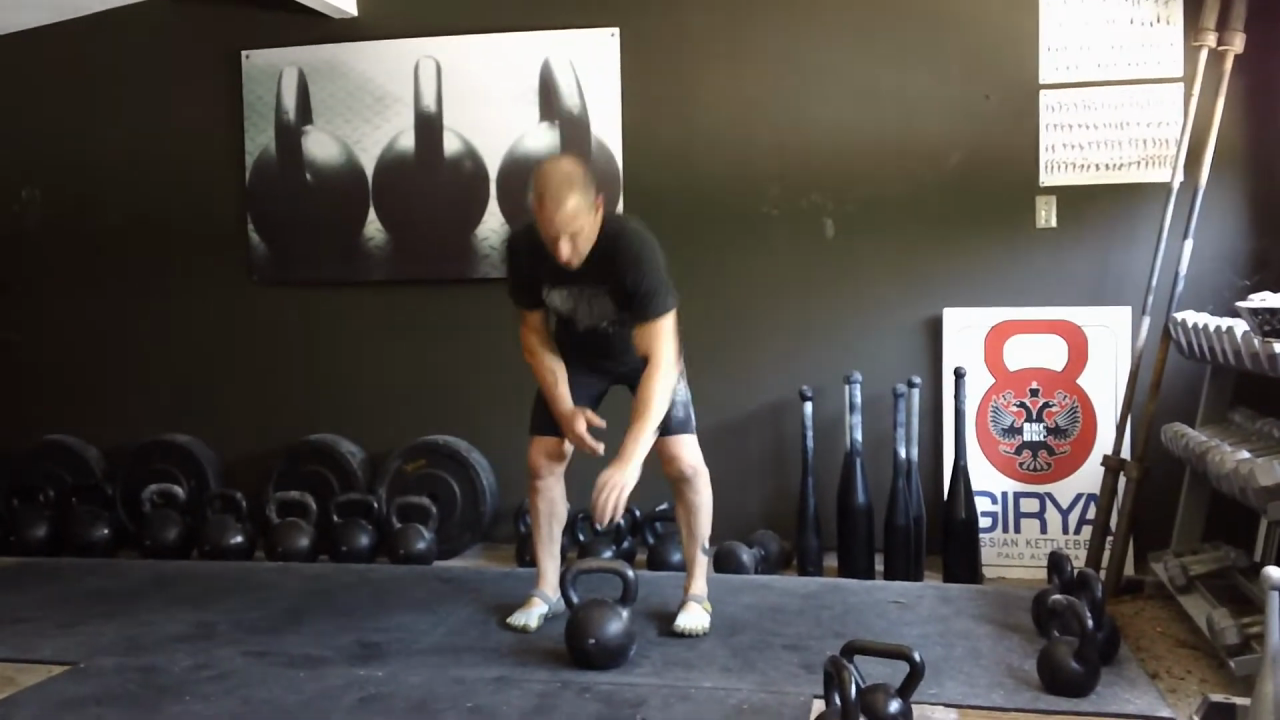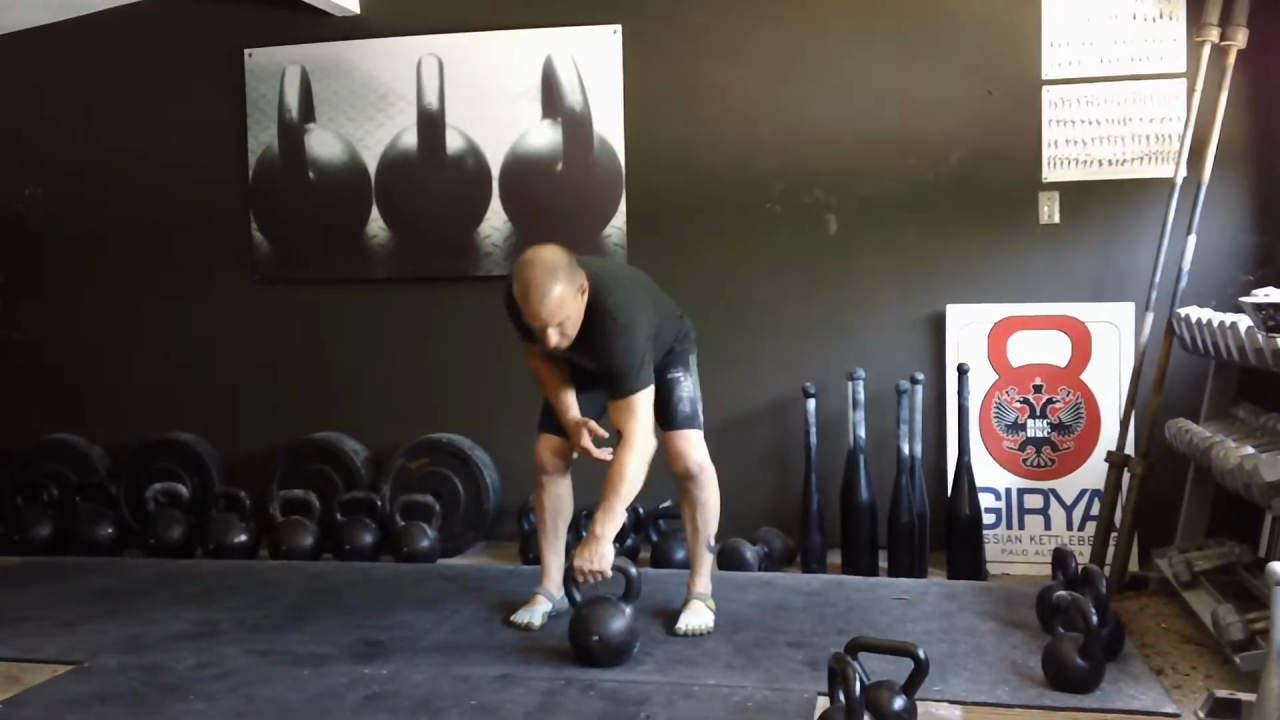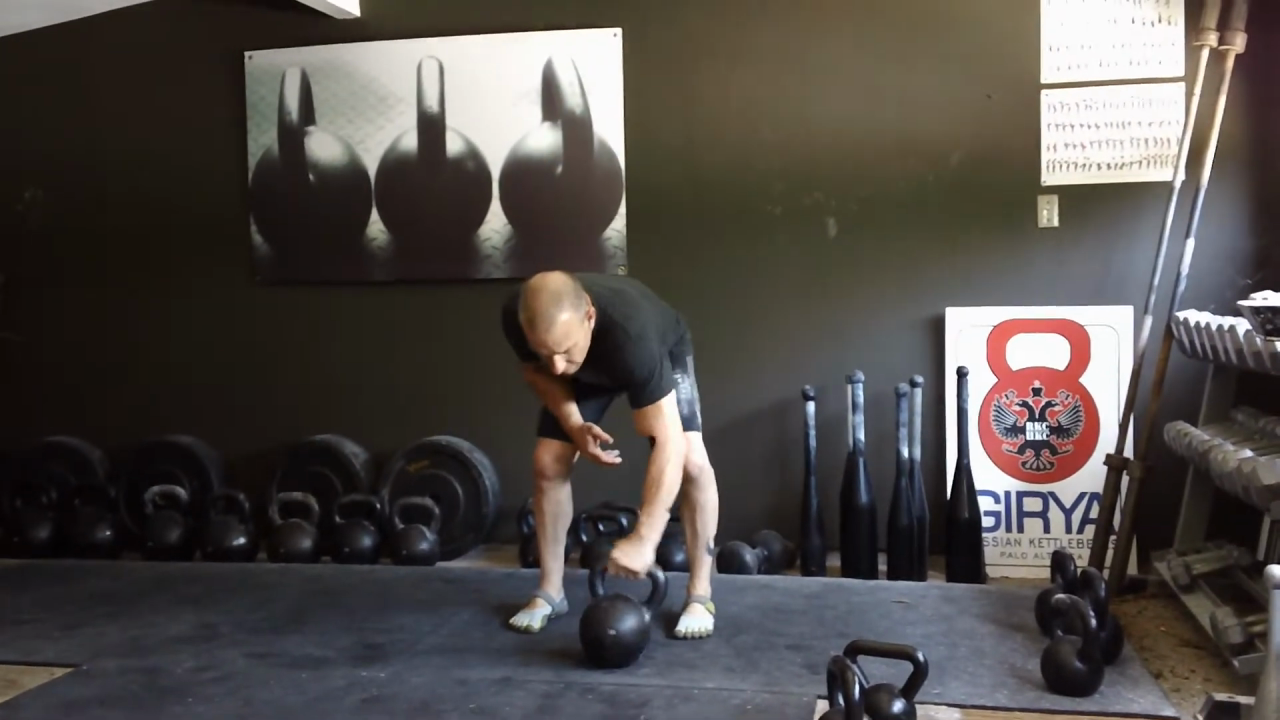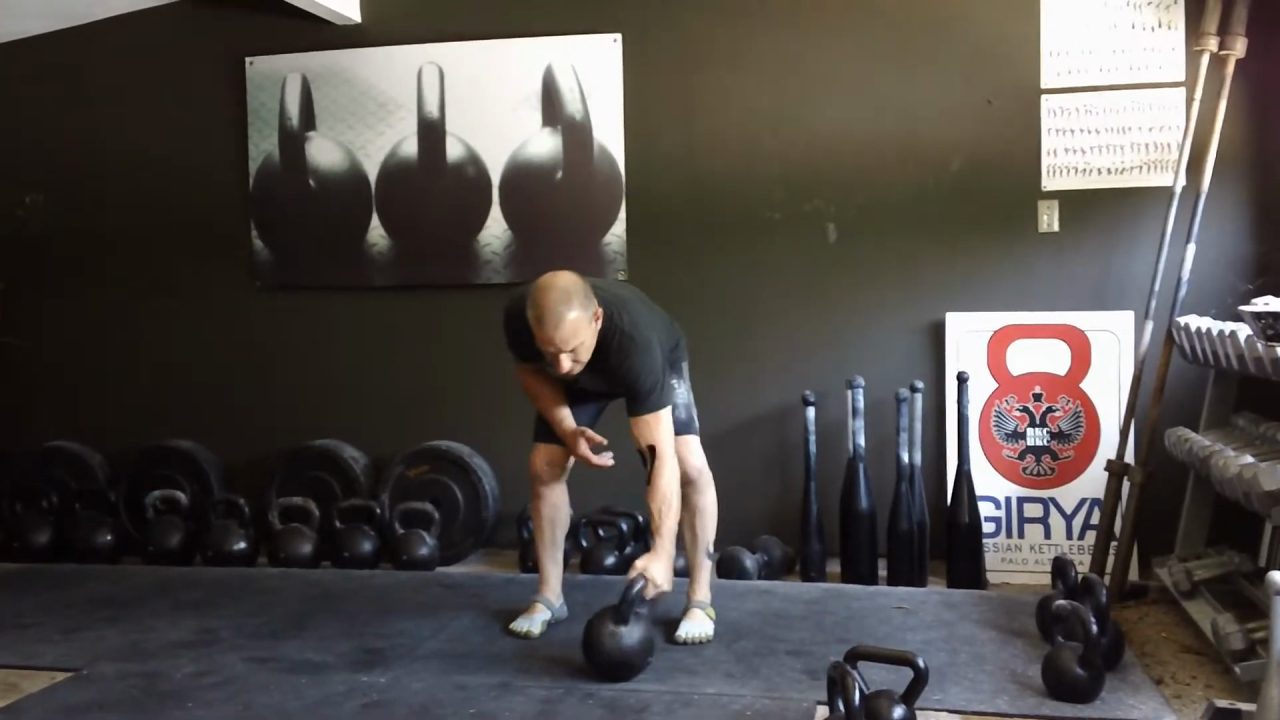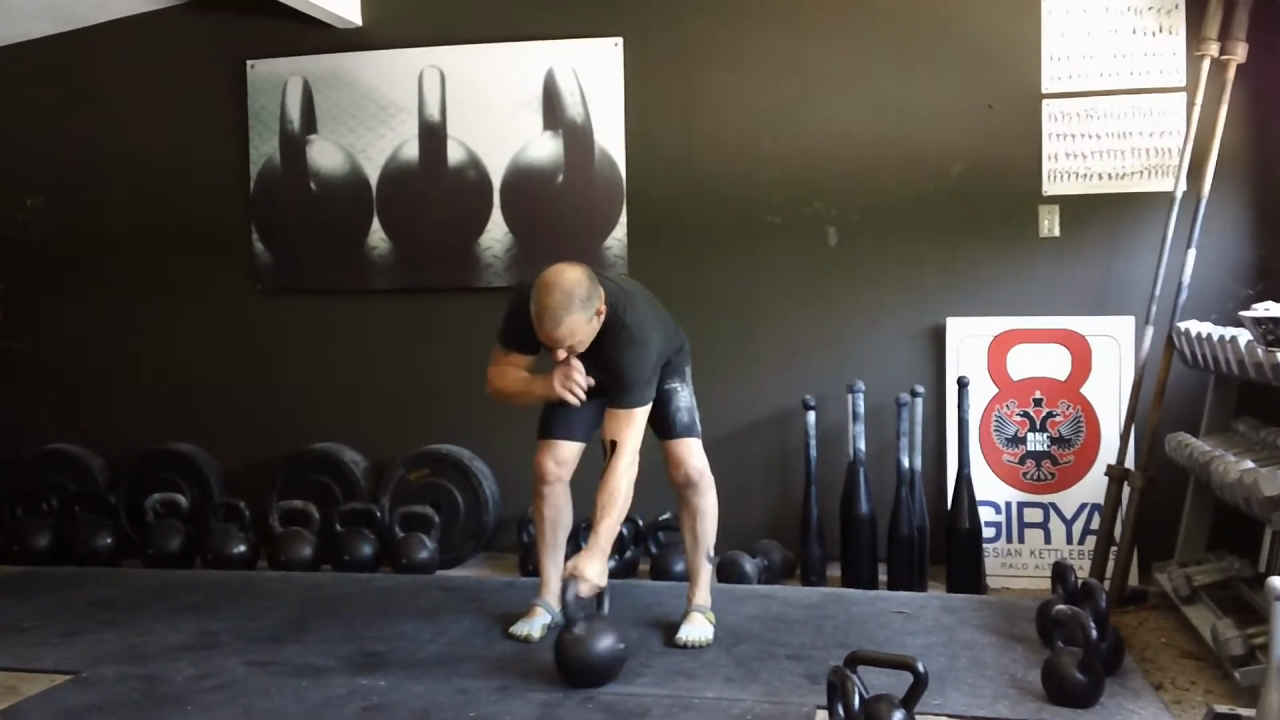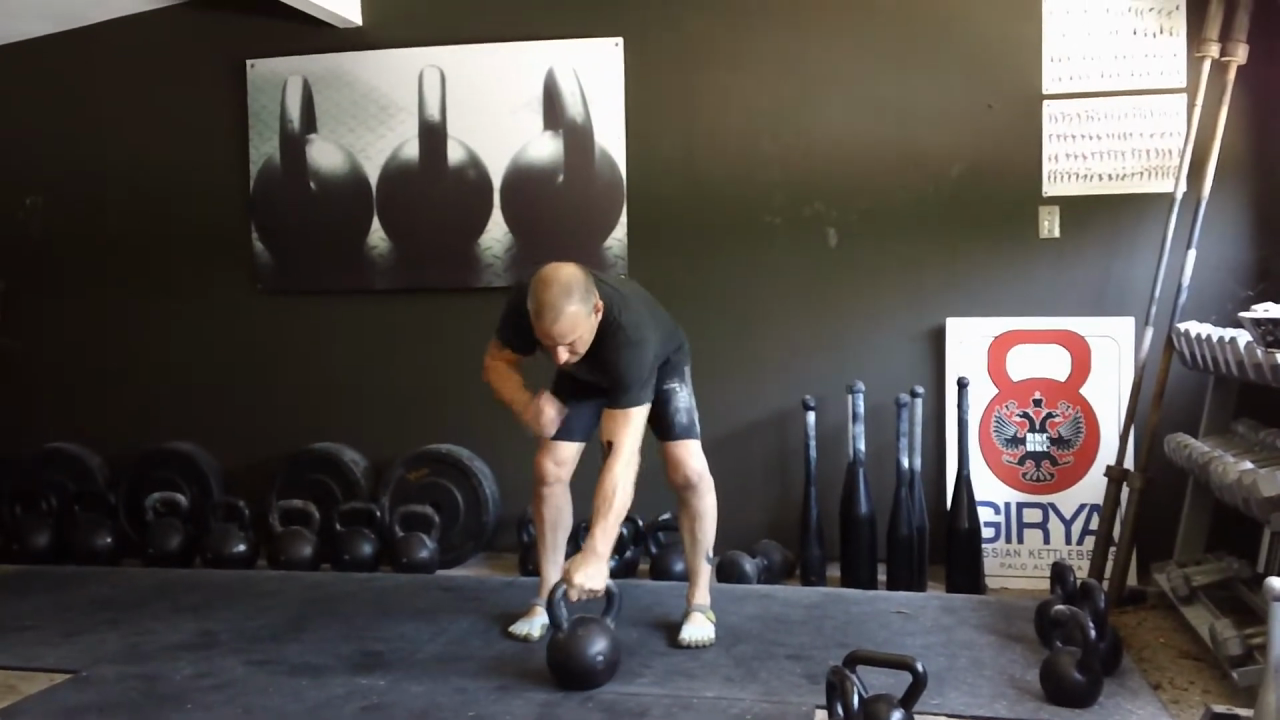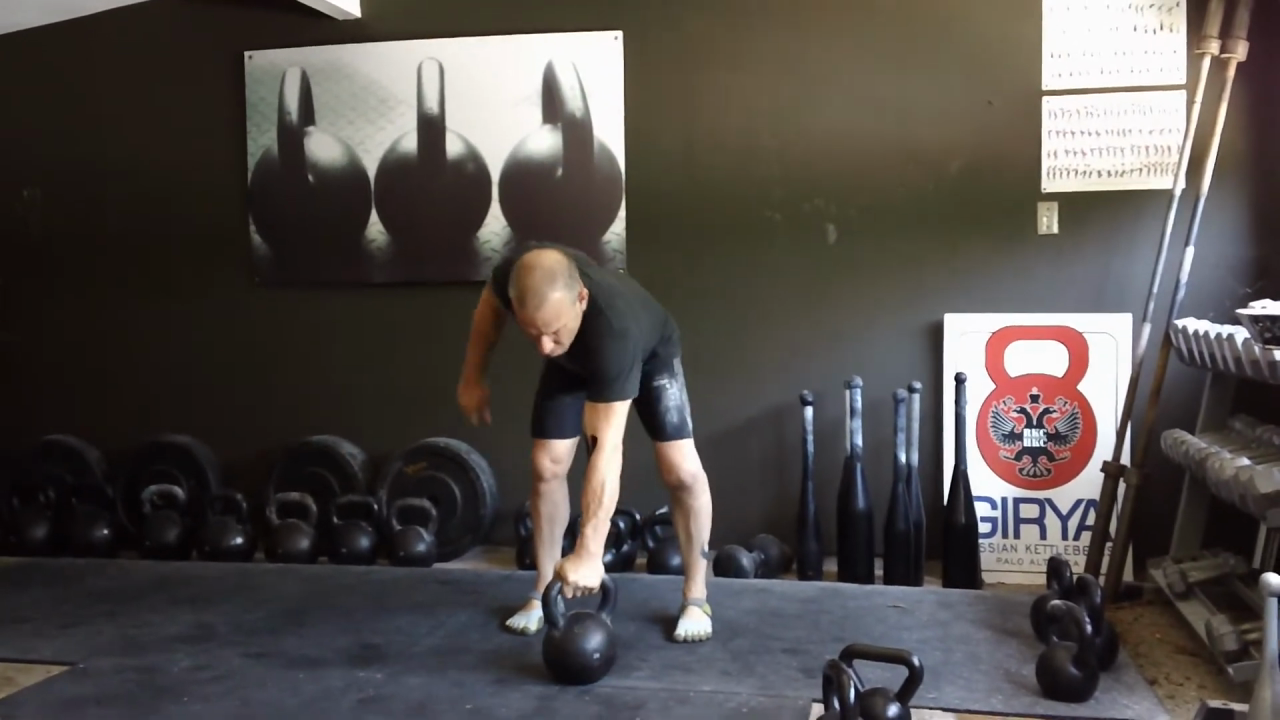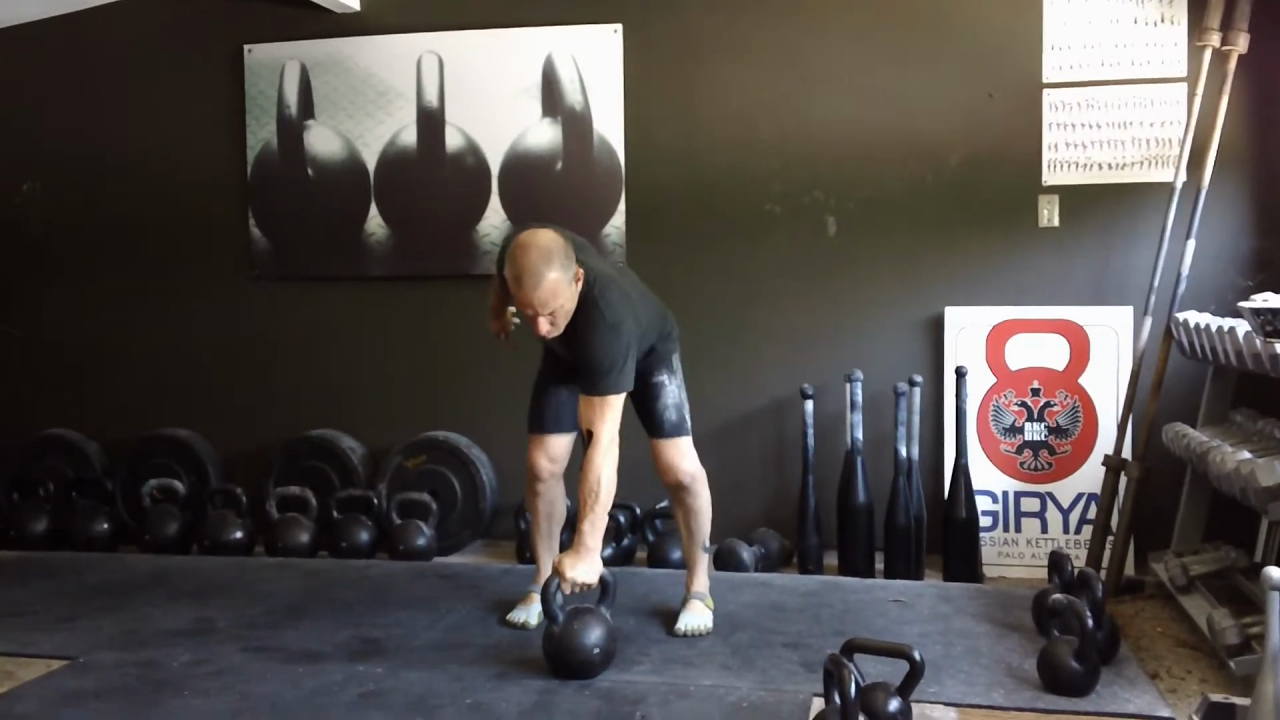
dt=0.3s
person 1, frame 1
left shoulder: (633, 248)
right shoulder: (524, 249)
left elbow: (659, 361)
right elbow: (535, 333)
left wrist: (629, 461)
right wrist: (563, 409)
left hip: (649, 347)
right hip: (576, 353)
left knee: (683, 463)
right knee: (542, 462)
left ankle: (696, 594)
right ankle: (547, 591)
person 1, frame 2
left shoulder: (619, 318)
right shoulder: (523, 301)
left elbow: (637, 441)
right elbow: (540, 355)
left wrist: (600, 536)
right wrist: (571, 419)
left hip: (661, 347)
right hip: (585, 363)
left knee: (690, 461)
right knee: (549, 457)
left ankle: (700, 593)
right ankle: (550, 588)
person 1, frame 3
left shoulder: (632, 335)
right shoulder: (516, 316)
left elbow: (668, 445)
right elbow: (534, 370)
left wrist: (643, 538)
right wrist: (574, 425)
left hip: (664, 349)
right hip: (586, 372)
left knee: (692, 464)
right knee: (548, 463)
left ankle: (700, 596)
right ankle: (549, 591)
person 1, frame 4
left shoulder: (636, 342)
right shoulder: (518, 317)
left elbow: (661, 456)
right elbow: (530, 372)
left wrist: (662, 553)
right wrist: (566, 430)
left hip: (660, 357)
right hip: (581, 380)
left knee: (690, 467)
right knee: (544, 468)
left ankle: (700, 601)
right ankle: (549, 597)
person 1, frame 5
left shoulder: (634, 334)
right shoulder: (527, 304)
left elbow: (624, 455)
right elbow: (498, 378)
left wrist: (597, 552)
right wrist: (545, 386)
left hip: (660, 361)
right hip: (581, 374)
left knee: (690, 469)
right knee: (549, 469)
left ankle: (700, 604)
right ankle: (548, 599)
person 1, frame 6
left shoulder: (631, 335)
right shoulder: (525, 304)
left elbow: (623, 454)
right elbow: (496, 362)
left wrist: (595, 554)
right wrist: (526, 406)
left hip: (659, 360)
right hip: (583, 375)
left knee: (689, 471)
right knee: (549, 470)
left ankle: (699, 604)
right ankle: (547, 599)
person 1, frame 7
left shoulder: (615, 329)
right shoulder: (517, 274)
left elbow: (607, 448)
right elbow: (489, 301)
left wrist: (588, 552)
right wrist: (473, 376)
left hip: (648, 351)
right hip: (574, 361)
left knee: (682, 471)
right knee: (547, 466)
left ankle: (696, 598)
right ankle: (543, 591)
person 1, frame 8
left shoulder: (608, 319)
right shoulder: (520, 254)
left elbow: (603, 441)
left wrist: (587, 547)
right wrist: (497, 314)
left hip: (646, 347)
right hip: (568, 353)
left knee: (680, 470)
right knee: (542, 464)
left ankle: (698, 590)
right ankle: (543, 584)
